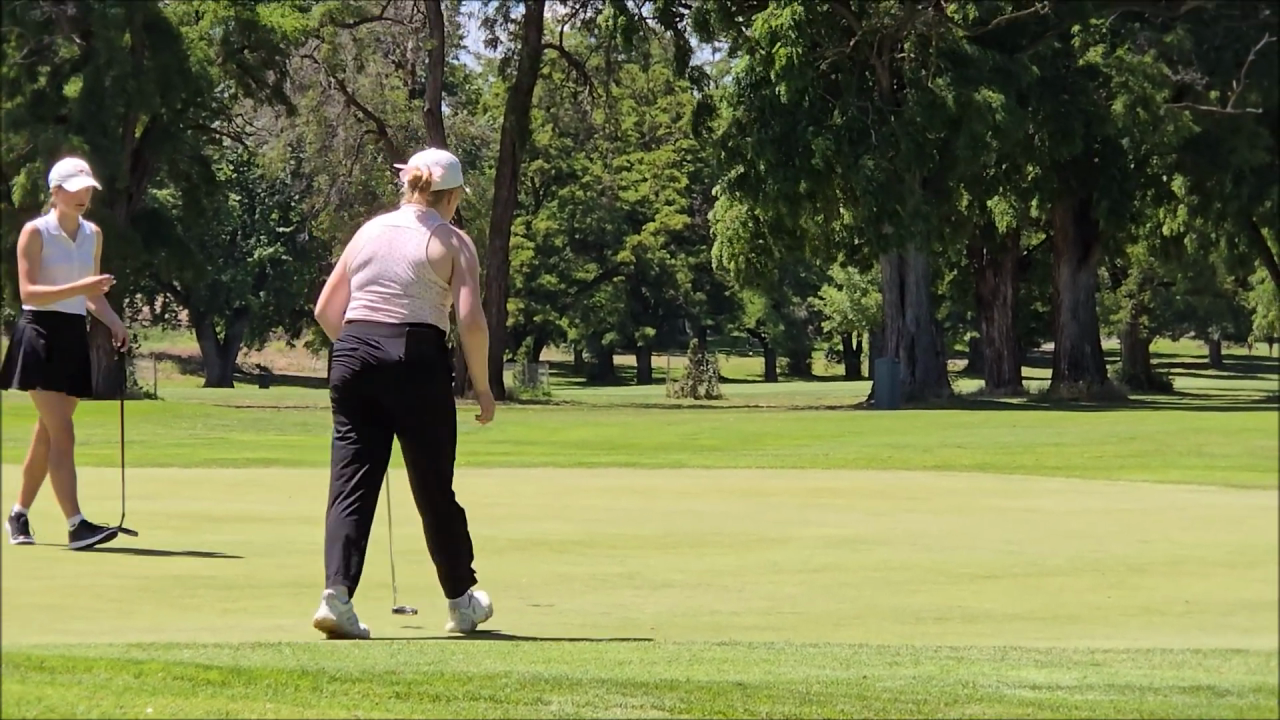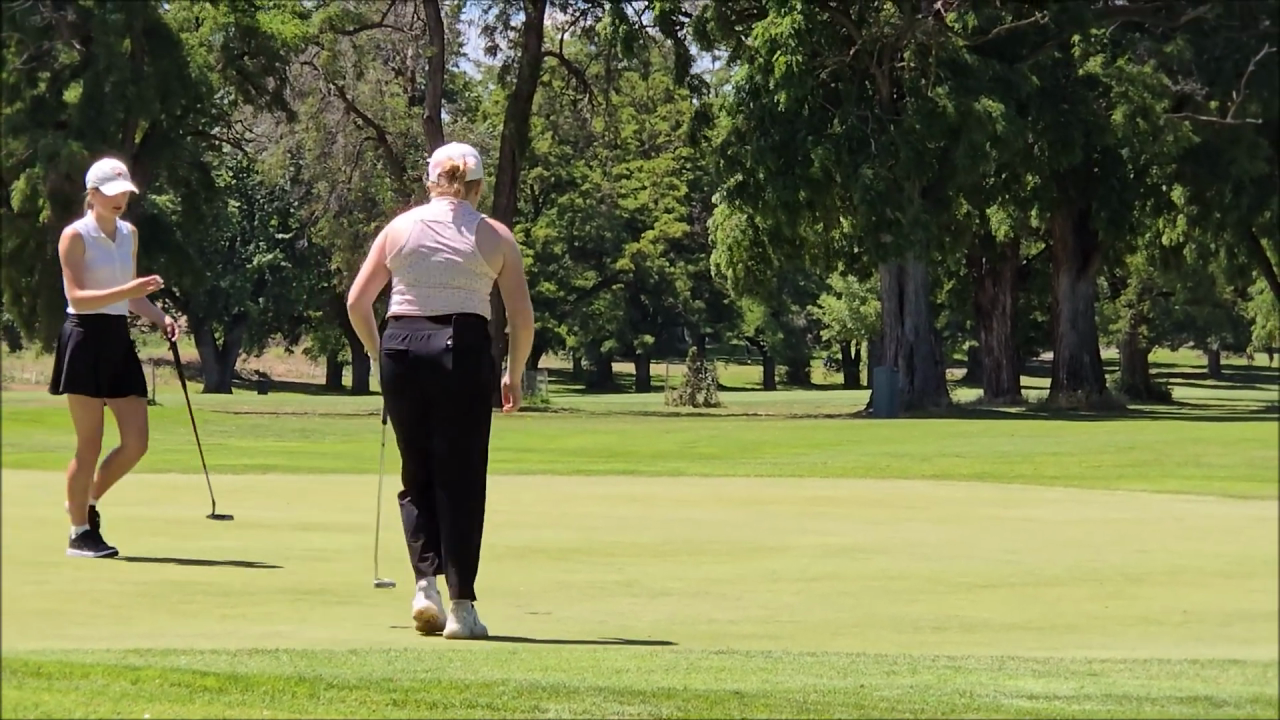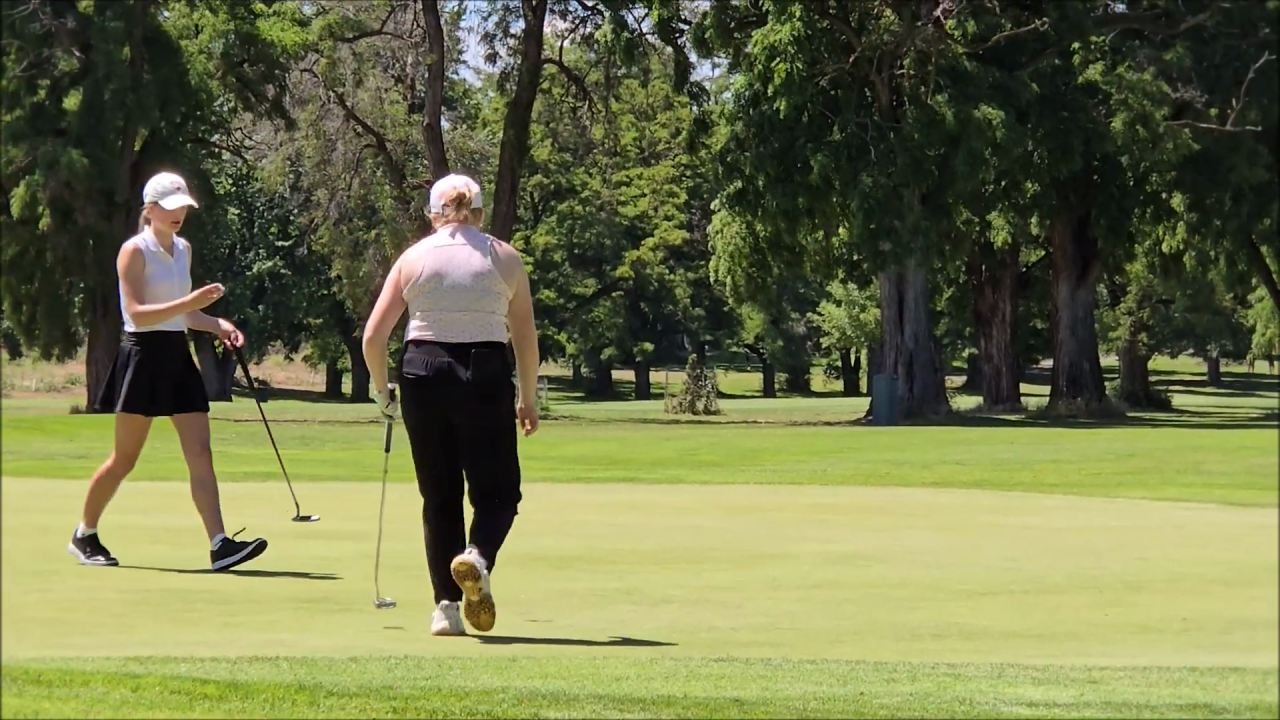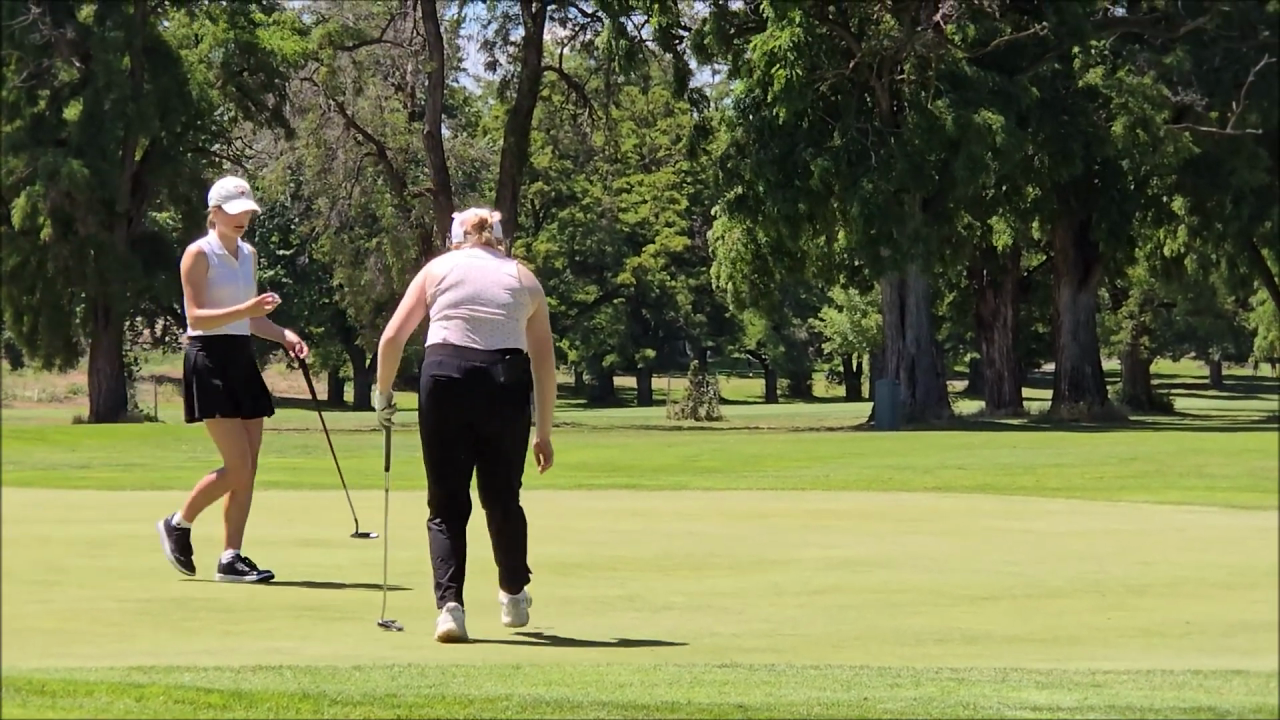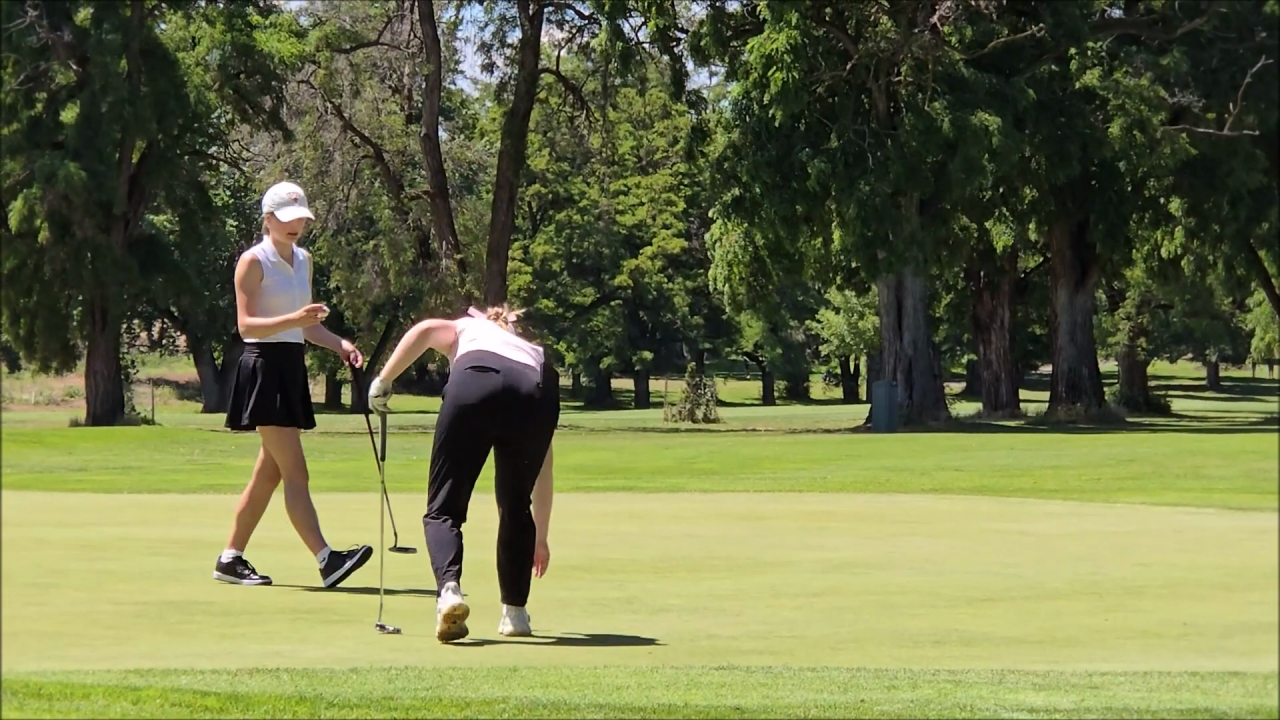
dt=0.3s
person 1, frame 1
left shoulder: (368, 231)
right shoulder: (455, 243)
left elbow: (326, 308)
right elbow: (471, 322)
right wrist: (483, 388)
left hip: (354, 357)
right hip: (417, 361)
left knee: (352, 484)
right knee: (434, 487)
left ankle: (335, 597)
right ankle: (461, 600)
person 1, frame 2
left shoulder: (400, 226)
right shoulder: (495, 234)
left elbow: (357, 302)
right elbow: (522, 317)
left wrist: (381, 352)
right wrist: (514, 374)
left hip: (403, 349)
right hip: (464, 353)
left knee: (419, 479)
right knee: (462, 484)
left ankle: (426, 588)
right ankle: (461, 608)
person 1, frame 3
left shoulder: (414, 256)
right shoulder: (506, 257)
left elbow: (373, 335)
right elbow: (525, 338)
left wrist: (381, 388)
right wrist: (527, 398)
left hip: (423, 374)
right hip: (485, 376)
left knee: (440, 497)
right knee: (497, 491)
left ankle: (446, 606)
right ankle: (473, 559)
person 1, frame 4
left shoulder: (437, 267)
right shoulder: (525, 278)
left elbow: (392, 338)
right elbow: (544, 362)
left wrist: (383, 395)
right wrist: (543, 432)
left hip: (445, 376)
right hip: (506, 382)
left knee: (447, 505)
right knee: (502, 497)
left ankle: (450, 607)
right ankle: (514, 598)
person 1, frame 5
left shoulder: (467, 330)
left elbow: (427, 329)
right elbow: (543, 473)
left wrist: (384, 378)
left hip: (474, 383)
right hip: (535, 392)
left knee: (443, 506)
right knee: (516, 505)
left ankle: (449, 593)
right ankle: (515, 612)
person 2, frame 1
left shoulder: (93, 234)
right shoulder: (35, 231)
left wrist: (114, 322)
right wrist: (79, 286)
left hip: (74, 338)
right hip: (39, 336)
left knee: (48, 437)
right knee: (62, 434)
right ankle: (76, 525)
person 2, frame 2
left shoulder: (129, 233)
right shoulder: (75, 235)
right elbow: (77, 297)
left wrist: (159, 315)
right wrist: (127, 289)
left hip: (118, 339)
right hip: (85, 339)
left knee: (137, 442)
right knee: (89, 445)
left ankle: (87, 502)
right ankle: (80, 533)
person 2, frame 3
left shoulder: (183, 248)
right shoulder: (134, 250)
right elbow: (138, 315)
left wrist: (221, 325)
right wrist: (190, 301)
left hip: (179, 358)
right hip: (144, 357)
left knee: (202, 456)
right knee: (124, 459)
left ankle: (221, 544)
right ankle: (85, 535)
person 2, frame 4
left shoulder: (248, 254)
right shoulder: (198, 253)
right elbow: (196, 317)
left wrist: (285, 334)
right wrist: (244, 308)
left hip: (242, 360)
right hip: (210, 360)
left knee: (248, 467)
right knee: (237, 469)
left ankle: (231, 557)
right ankle: (178, 523)
person 2, frame 5
left shoulder: (304, 260)
right shoulder: (253, 261)
right elbow: (246, 326)
left wrist: (341, 344)
right wrist: (291, 319)
left hip: (293, 369)
right hip: (264, 370)
left knee: (269, 475)
right knee: (294, 473)
left ankle: (231, 559)
right ankle: (327, 560)
